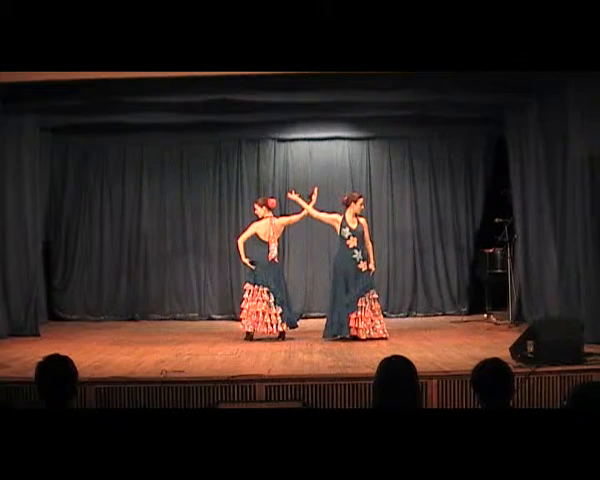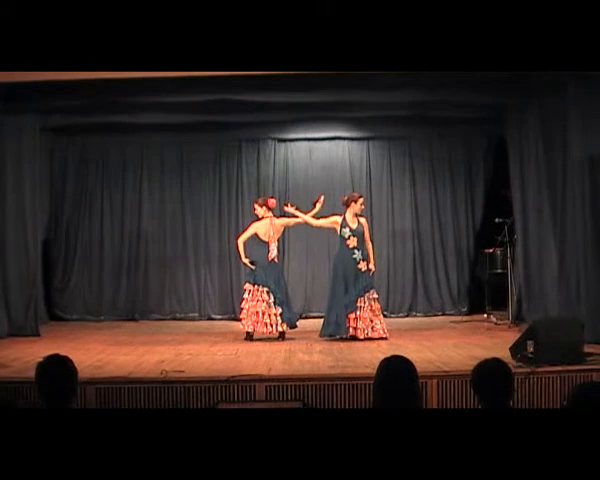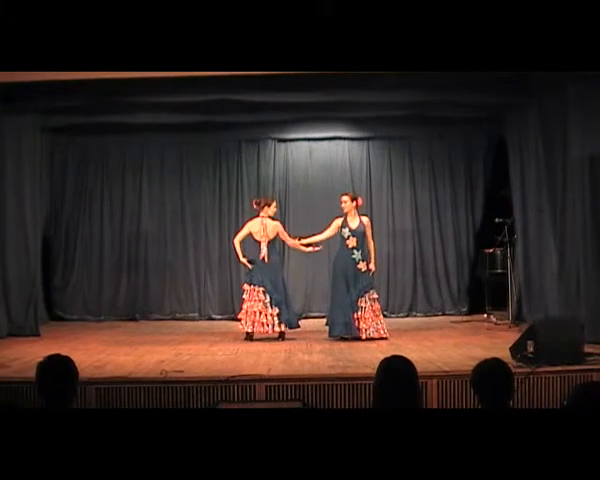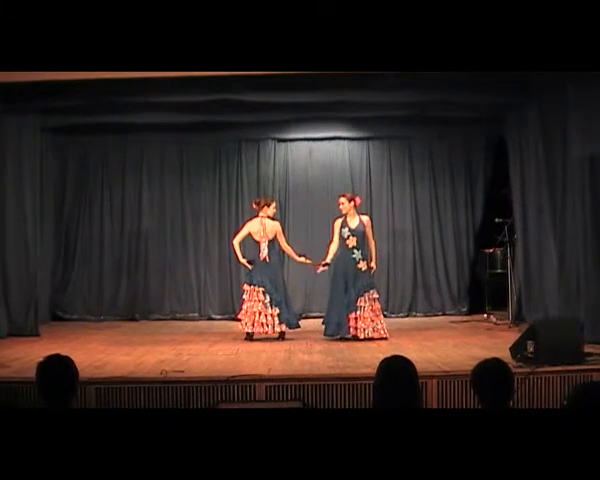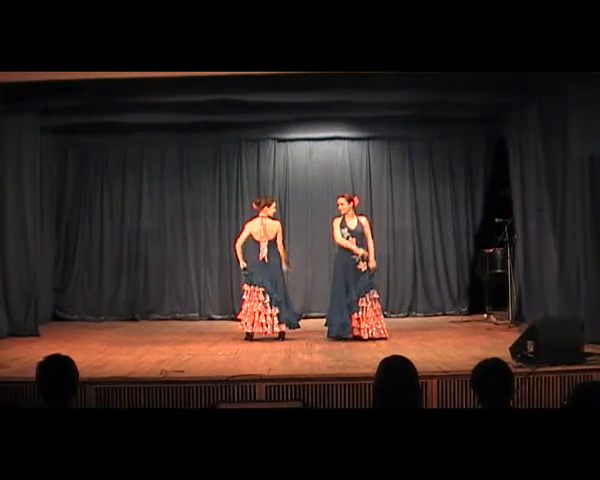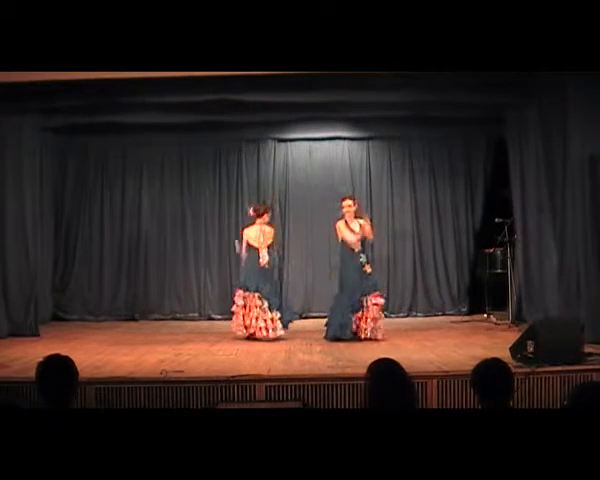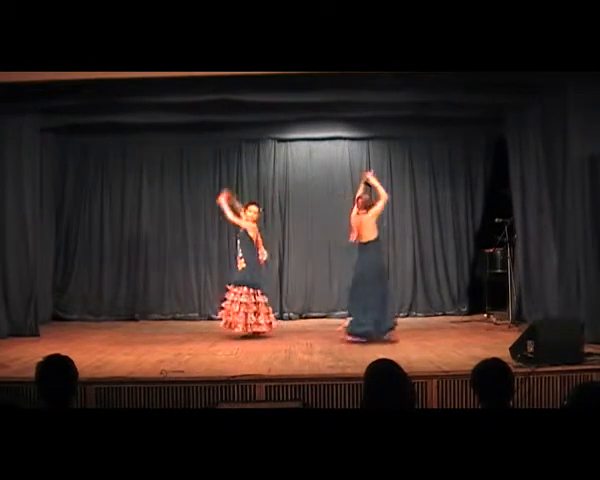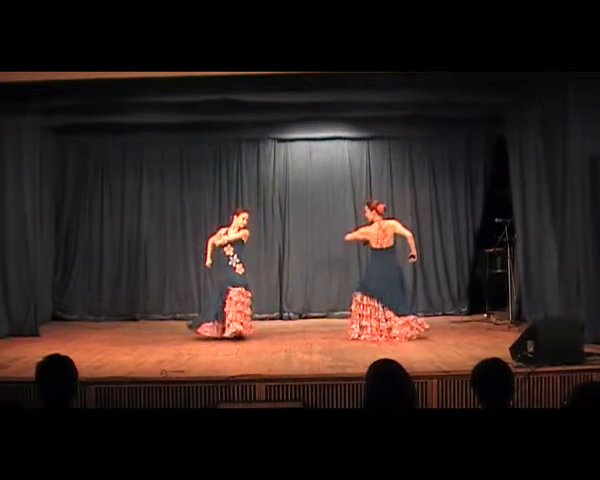
dt=0.7s
person 1, frame 1
left shoulder: (362, 221)
right shoulder: (337, 219)
left elbow: (368, 243)
right elbow: (315, 213)
left wrist: (371, 262)
right wrist: (298, 199)
left hip: (360, 264)
right hip: (344, 263)
left knee: (363, 296)
right knee: (344, 296)
left ankle: (362, 331)
right ankle: (345, 331)
person 1, frame 2
left shoulder: (362, 221)
right shoulder: (338, 220)
left elbow: (368, 243)
right elbow: (315, 222)
left wrist: (372, 261)
right wrist: (295, 212)
left hip: (361, 264)
right hip: (344, 263)
left knee: (363, 296)
right knee: (344, 296)
left ankle: (363, 330)
right ankle: (344, 331)
person 1, frame 3
left shoulder: (365, 220)
right shoulder: (339, 222)
left elbow: (370, 242)
right elbow: (323, 236)
left wrist: (372, 261)
right wrist: (302, 241)
left hip: (360, 264)
right hip: (343, 264)
left knee: (363, 295)
right knee: (344, 296)
left ankle: (364, 330)
right ankle: (345, 331)
person 1, frame 4
left shoulder: (365, 219)
right shoulder: (339, 222)
left elbow: (370, 241)
right elbow: (335, 243)
left wrist: (373, 260)
right wrist: (327, 261)
left hip: (360, 263)
right hip: (343, 263)
left knee: (363, 296)
right knee: (343, 295)
left ankle: (364, 331)
right ankle: (345, 330)
person 1, frame 5
left shoulder: (362, 220)
right shoulder: (337, 221)
left elbow: (369, 240)
right elbow: (338, 239)
left wrist: (372, 258)
right wrist: (356, 249)
left hip: (360, 263)
right hip: (343, 263)
left knee: (364, 295)
right knee: (344, 295)
left ankle: (364, 330)
right ankle: (345, 331)
person 1, frame 6
left shoulder: (361, 222)
right shoulder: (340, 224)
left elbow: (370, 237)
right elbow: (351, 240)
left wrist: (367, 228)
right wrist: (362, 233)
left hip: (363, 264)
right hip: (349, 264)
left knee: (369, 298)
right knee: (349, 297)
left ankle: (364, 331)
right ankle: (343, 331)
person 1, frame 7
left shoulder: (353, 219)
right shoulder: (371, 216)
left elbow: (356, 202)
right elbow: (384, 198)
left wrist: (362, 184)
right wrist: (374, 182)
left hip: (361, 264)
right hip: (375, 263)
left knee: (361, 298)
right knee: (377, 297)
left ankle: (358, 330)
right ankle: (376, 330)
person 1, frame 8
left shoulder: (367, 230)
right shoulder: (392, 224)
left elbow: (347, 237)
right elbow: (409, 235)
right wrist: (413, 251)
left hip: (375, 269)
right hip: (392, 267)
left knee: (369, 300)
right knee: (396, 299)
left ankle: (370, 331)
right ankle: (402, 330)
person 2, frame 1
left shoulder: (257, 225)
right shoulder: (281, 222)
left elbow: (240, 240)
right elbow: (300, 215)
left wrist: (243, 257)
right wrist: (312, 202)
left hip: (258, 267)
right hip: (274, 266)
left knee: (254, 298)
right knee: (277, 297)
left ankle: (250, 332)
right ankle: (281, 331)
person 2, frame 2
left shoulder: (257, 225)
right shoulder: (280, 223)
left elbow: (240, 240)
right elbow: (302, 219)
left wrist: (244, 258)
right wrist: (317, 208)
left hip: (258, 266)
right hip: (274, 266)
left knee: (254, 298)
right knee: (278, 297)
left ankle: (250, 332)
right ankle: (281, 331)
person 2, frame 3
left shoulder: (251, 224)
right shoulder: (276, 225)
left elbow: (236, 240)
right elbow: (290, 242)
left wrist: (241, 257)
right wrist: (305, 248)
left hip: (257, 265)
right hip: (273, 264)
left knee: (254, 297)
right knee: (277, 295)
left ankle: (250, 332)
right ankle: (281, 331)
person 2, frame 4
left shoulder: (251, 224)
right shoulder: (275, 225)
left elbow: (235, 241)
right elbow: (284, 246)
left wrist: (241, 258)
right wrist: (298, 258)
left hip: (257, 265)
right hip: (273, 264)
left knee: (254, 297)
right knee: (277, 295)
left ankle: (250, 332)
right ankle: (281, 331)
person 2, frame 5
left shoulder: (250, 225)
right shoulder: (276, 224)
left elbow: (238, 244)
right elbow: (280, 247)
left wrist: (242, 262)
right wrist: (284, 263)
left hip: (256, 264)
right hip: (273, 264)
left knee: (254, 297)
right knee: (277, 295)
left ankle: (250, 332)
right ankle: (281, 331)
person 2, frame 6
left shoulder: (247, 232)
right shoulder: (271, 231)
left elbow: (244, 251)
left wrist: (245, 264)
left hip: (251, 270)
right hip: (267, 270)
left knee: (250, 299)
right knee: (271, 298)
left ankle: (252, 330)
right ankle: (275, 329)
person 2, frame 7
left shoulder: (251, 226)
right shoulder: (245, 223)
left elbow: (231, 217)
right elbow: (240, 211)
left wrist: (224, 202)
right wrist: (230, 199)
left hip: (249, 268)
right hip: (244, 268)
left knee: (244, 295)
right knee: (247, 297)
left ankle: (254, 327)
right ankle: (255, 326)
person 2, frame 8
left shoulder: (244, 232)
right shoulder: (223, 231)
left elbow: (232, 237)
right elbow: (211, 241)
left wrist: (221, 240)
right wrist: (209, 258)
left hip: (237, 271)
right hip: (225, 270)
left knee: (238, 297)
right knee: (224, 297)
left ankle: (236, 329)
right ankle: (224, 329)
